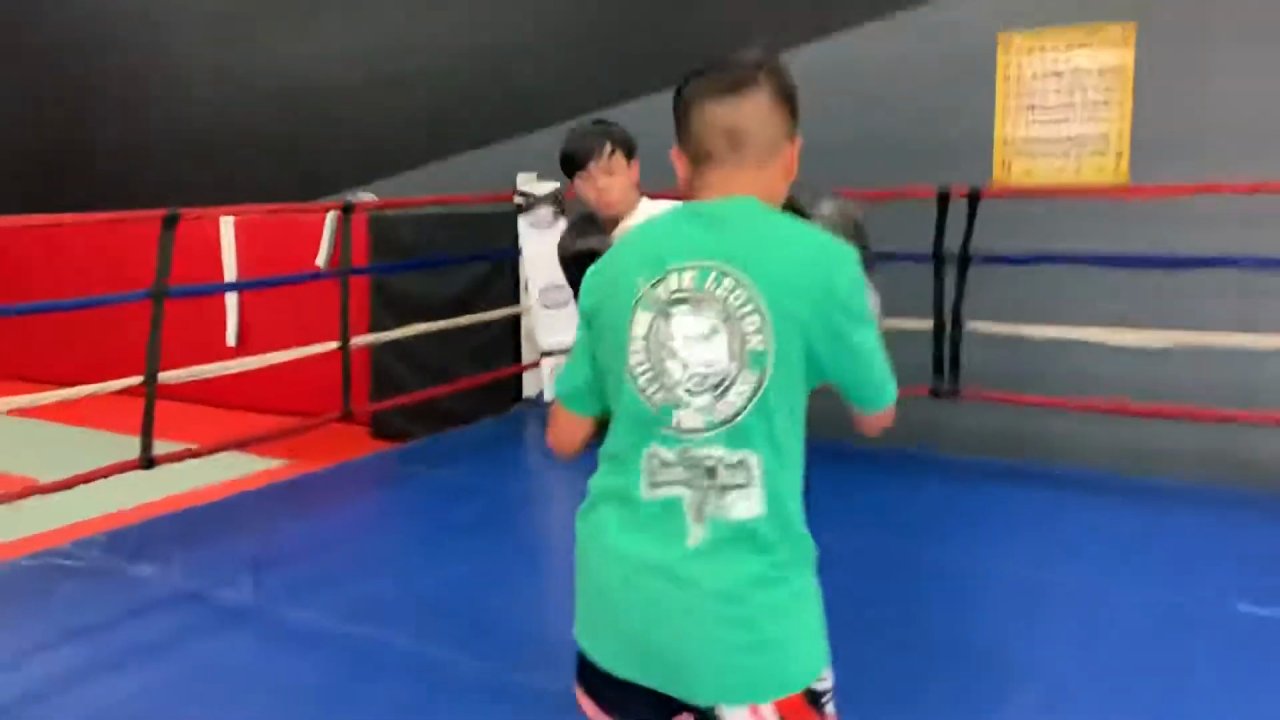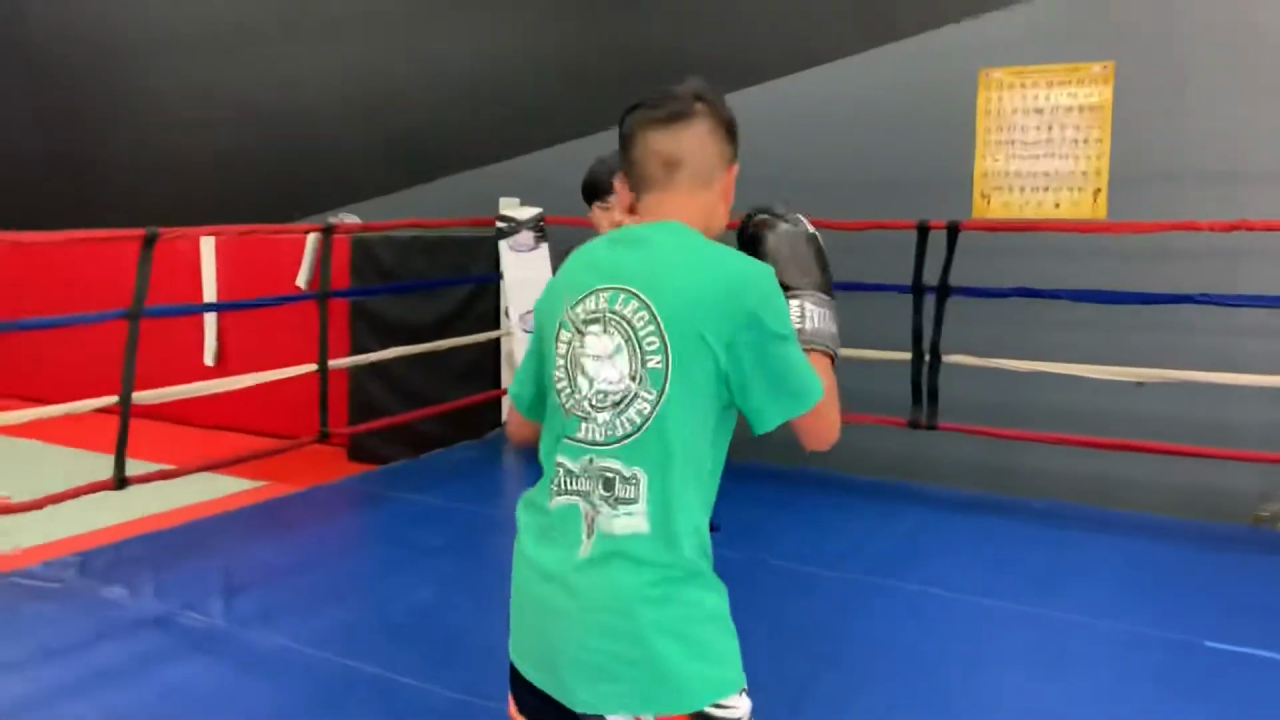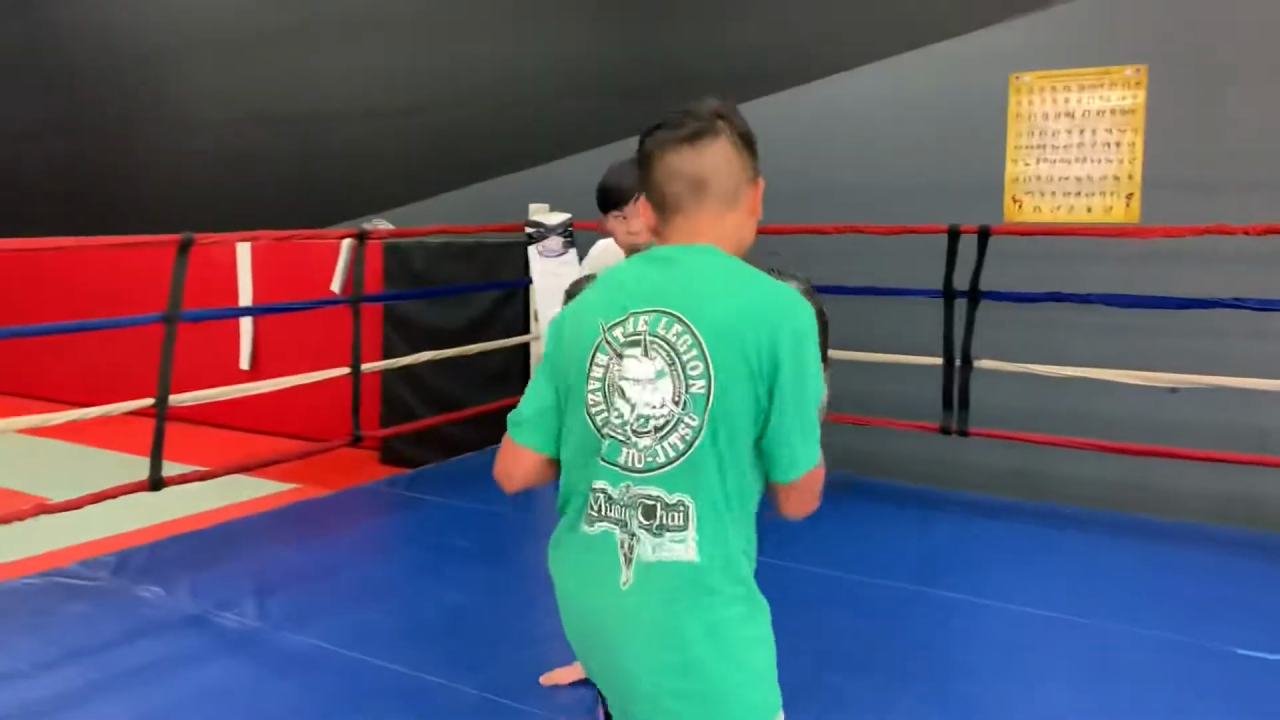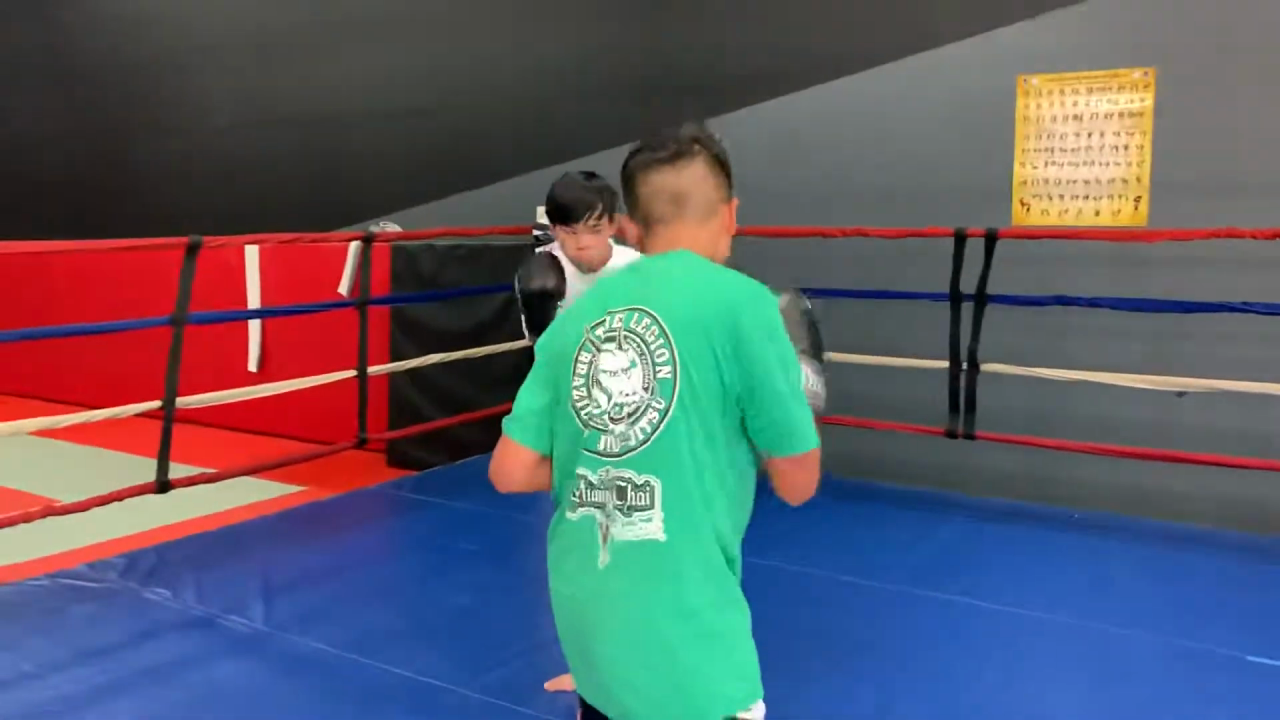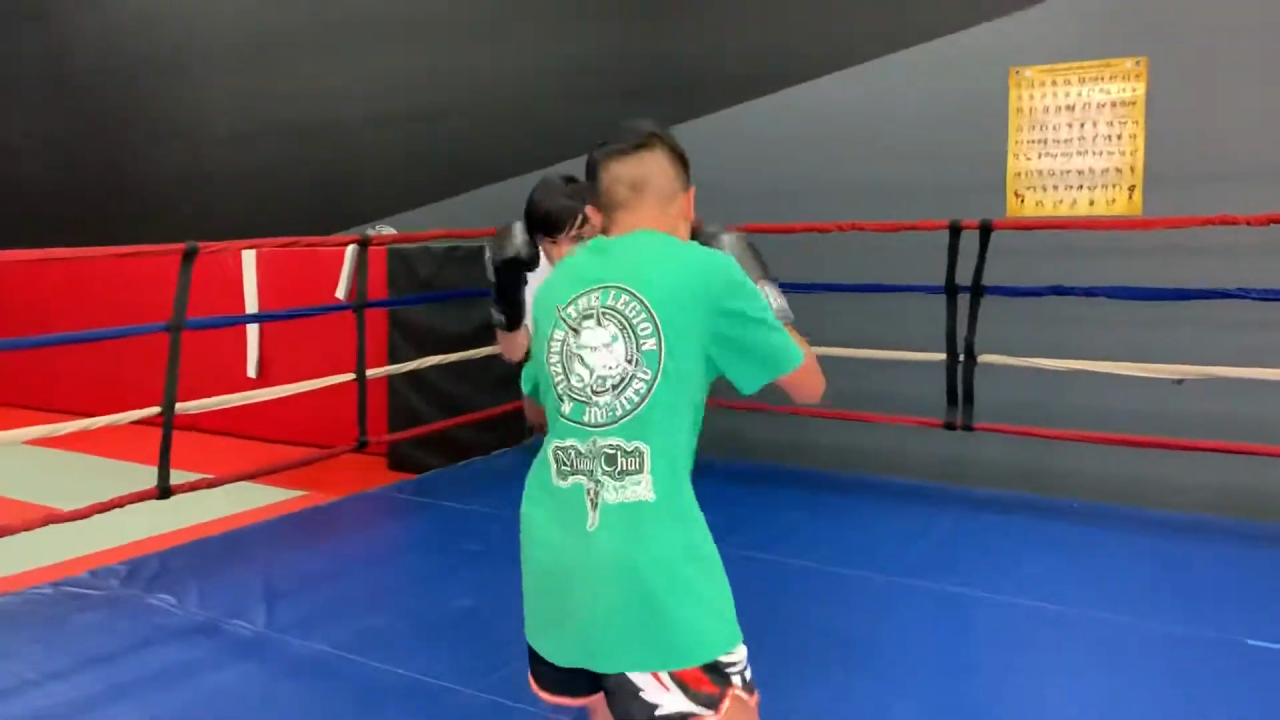
dt=0.3s
person 1, frame 1
left shoulder: (618, 261)
right shoulder: (820, 258)
left elbow: (564, 438)
right elbow: (876, 413)
left hip: (618, 590)
right hip: (748, 603)
person 1, frame 2
left shoulder: (570, 274)
right shoulder: (738, 283)
left elbow: (521, 429)
right elbow: (820, 430)
right wrist: (808, 301)
left hip: (546, 597)
right hip: (654, 616)
person 1, frame 3
left shoulder: (584, 307)
right shoulder: (775, 310)
left elbow: (513, 471)
right elbow: (798, 498)
left hip: (593, 609)
right hip: (699, 627)
person 1, frame 4
left shoulder: (576, 314)
right shoulder: (743, 303)
left elbow: (509, 473)
right elbow: (795, 485)
right wrist: (803, 370)
left hip: (585, 599)
right hip: (679, 613)
person 1, frame 5
left shoulder: (558, 282)
right shoulder: (705, 274)
right elbow: (809, 385)
right wrist: (754, 293)
left hip: (557, 565)
right hip: (655, 570)
